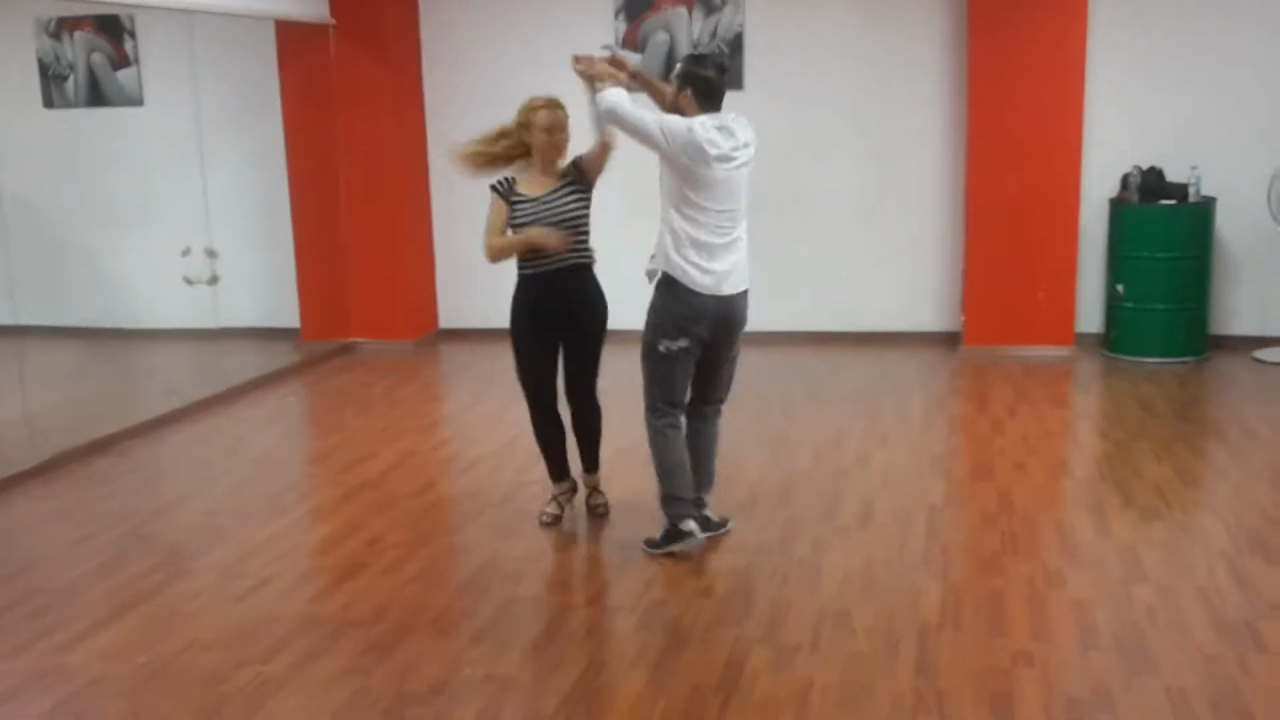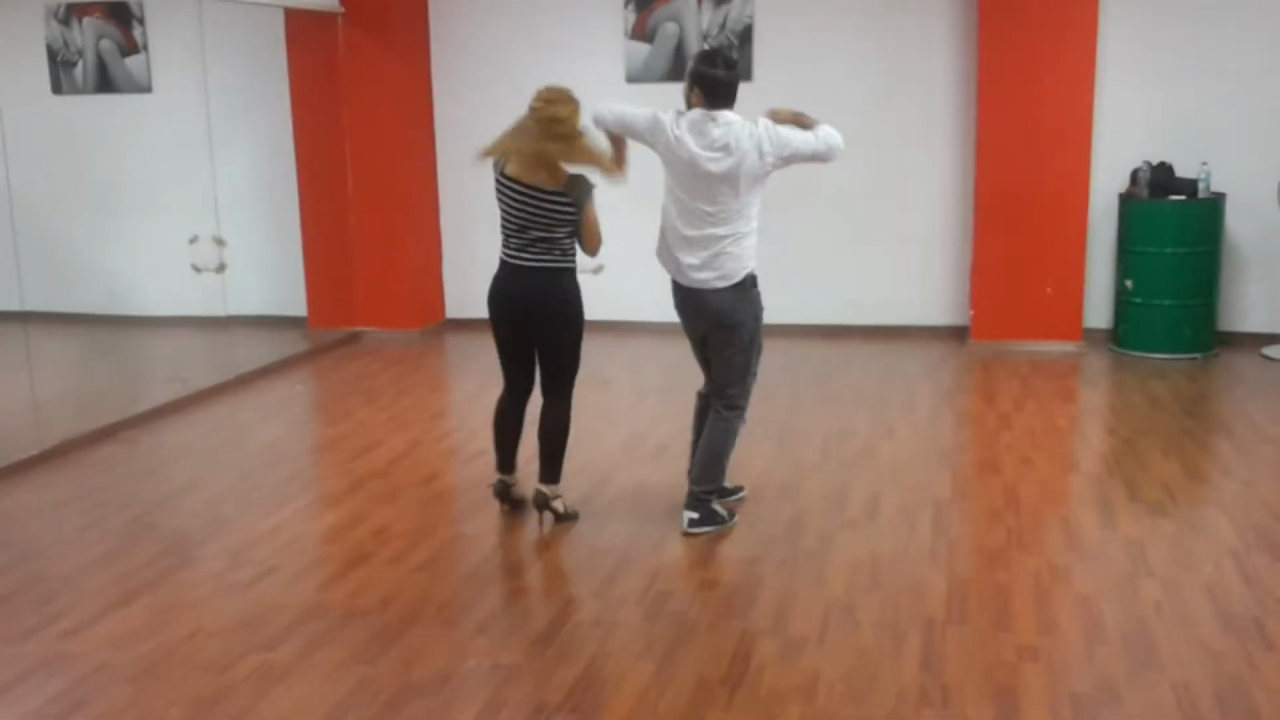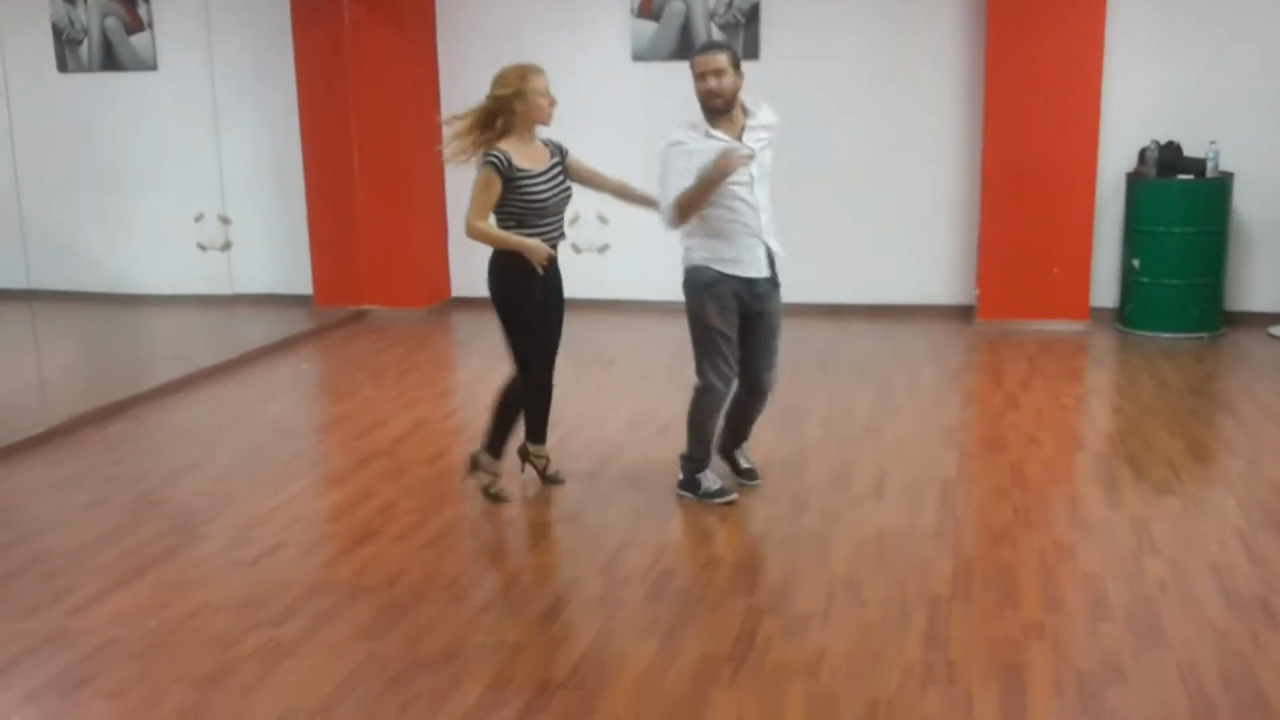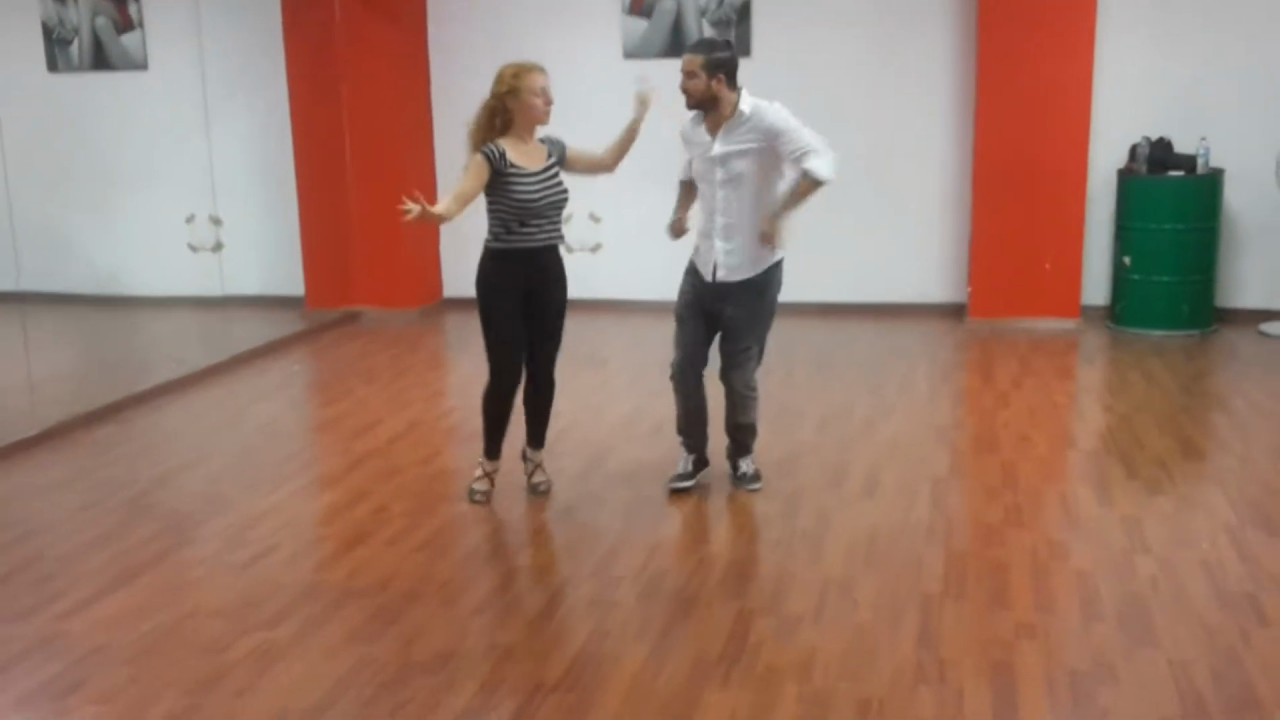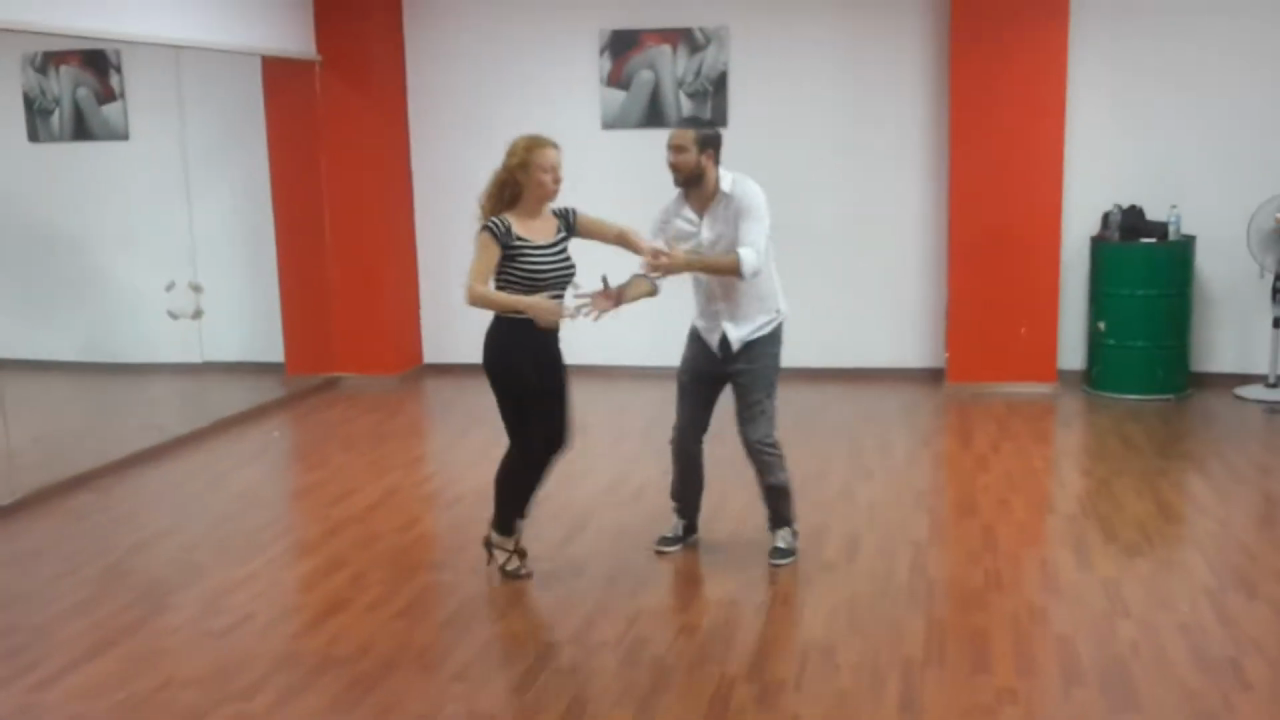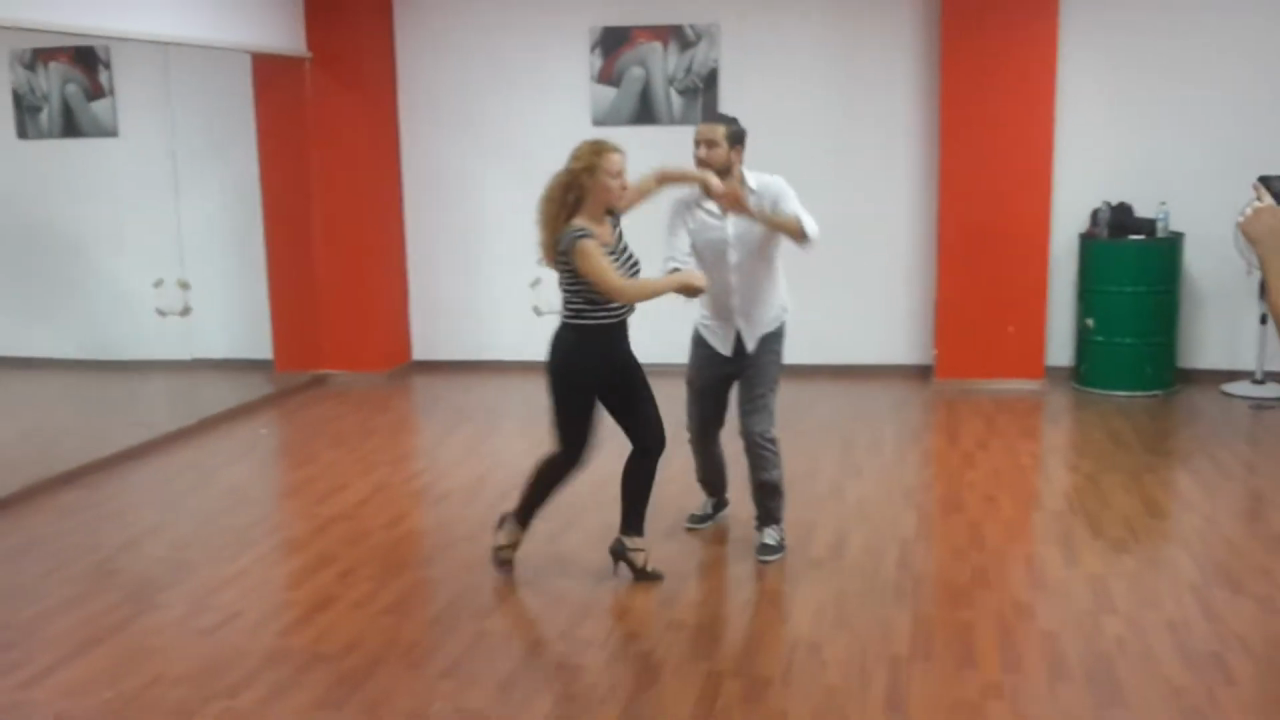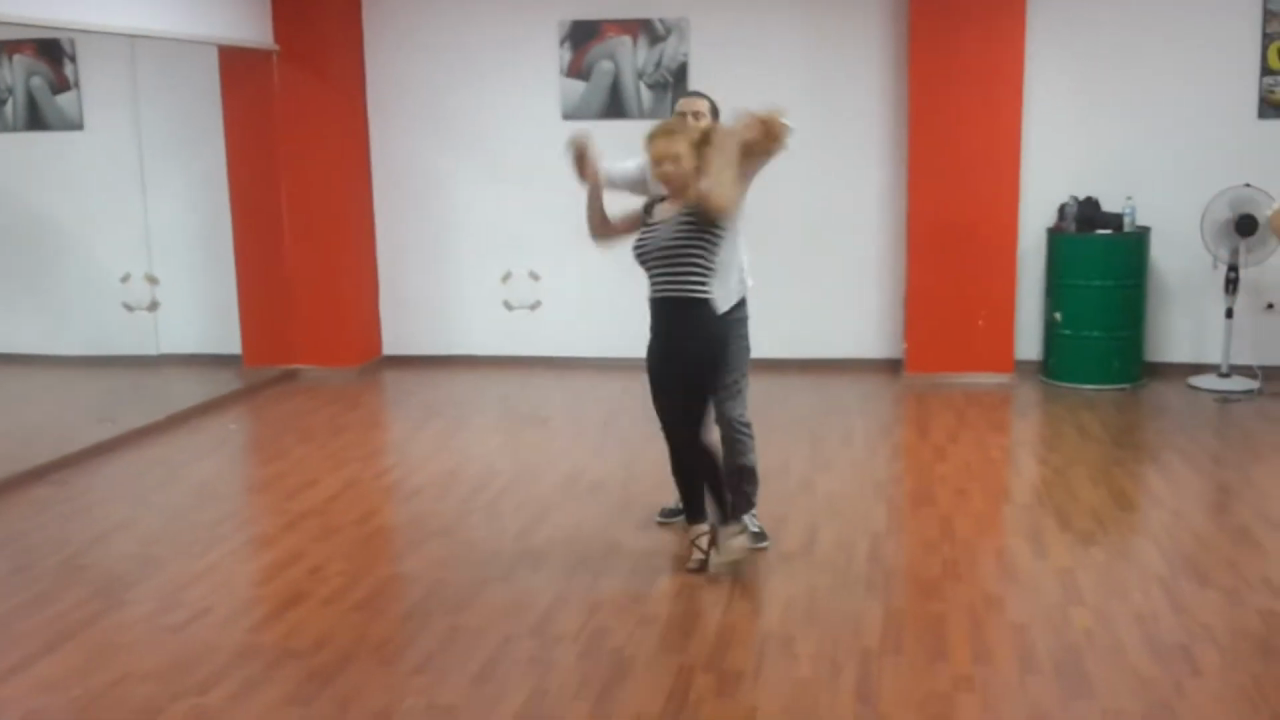
dt=0.4s
person 1, frame 1
left shoulder: (685, 138)
right shoulder: (741, 133)
left elbow: (614, 108)
right elbow: (685, 114)
left wrist: (603, 76)
right wrist: (637, 75)
left hip: (682, 293)
right hip: (732, 296)
left knee: (664, 410)
right knee: (708, 405)
left ankle: (681, 520)
right ankle: (698, 509)
person 1, frame 2
left shoulder: (670, 129)
right shoulder: (759, 137)
left elbow: (605, 117)
right elbow: (831, 143)
right wrist: (794, 118)
left hip: (685, 287)
right hip: (732, 289)
left knee: (714, 389)
right knee: (730, 401)
left ankle: (705, 486)
right ankle: (700, 503)
person 1, frame 3
left shoulder: (765, 117)
right shoulder: (684, 143)
right elbow: (675, 215)
right wrist: (712, 179)
left hip: (762, 271)
right hip: (712, 275)
left knee: (760, 378)
right knee: (716, 380)
left ankle: (733, 446)
right ankle: (694, 472)
person 1, frame 4
left shoulder: (767, 120)
right shoulder: (691, 130)
left elbow: (819, 162)
left wrist: (778, 214)
right wrist: (680, 211)
left hip: (753, 273)
right hip: (702, 271)
left knee: (739, 375)
right knee: (685, 368)
left ankle: (741, 455)
right ankle: (694, 454)
person 1, frame 5
left shoulder: (745, 194)
right shoulder: (671, 215)
left elbow: (750, 262)
right elbow: (651, 274)
left wrist: (689, 262)
right wrist: (617, 296)
left hip: (757, 333)
right hip: (707, 334)
left knee: (758, 437)
right knee: (685, 436)
left ankle: (782, 527)
right ankle: (686, 520)
person 1, frame 6
left shoulder: (771, 190)
right shoulder: (685, 206)
left elbow: (807, 232)
right elbow: (679, 264)
left wrist: (752, 211)
left hip: (763, 332)
right hip: (712, 334)
left knee: (758, 432)
right knee: (702, 429)
left ankle: (771, 524)
right ankle: (715, 497)
person 1, frame 7
right shoulder: (656, 170)
left elbow: (768, 142)
right elbow: (607, 175)
right wrist: (587, 166)
left hip: (723, 307)
left knee: (732, 415)
left ankle: (745, 508)
person 2, frame 1
left shoulder: (580, 174)
right shoulder: (507, 187)
left elbow: (607, 140)
right elbow: (492, 250)
right wrist: (529, 236)
left hip: (582, 295)
right hip: (533, 300)
left knee: (582, 395)
right knee: (540, 400)
left ankle: (592, 480)
right ankle: (561, 485)
person 2, frame 2
left shoulder: (505, 167)
right shoulder: (576, 187)
right elbow: (591, 247)
left hip: (509, 289)
right hip: (558, 294)
left knee: (517, 386)
right knee: (558, 392)
left ankle: (505, 479)
right ankle: (548, 489)
person 2, frame 3
left shoulder: (553, 152)
right shoulder: (498, 160)
left elbow: (604, 183)
right elbow: (474, 225)
left wrist: (659, 204)
right wrist: (523, 243)
left hip: (544, 272)
right hip: (513, 276)
left knee: (539, 366)
right knee: (532, 370)
left ankle: (535, 447)
right ankle: (487, 459)
person 2, frame 4
left shoulder: (552, 151)
right shoulder: (491, 154)
left elbow: (605, 163)
right elbow: (457, 201)
left wrist: (636, 120)
right wrist: (434, 212)
left hip: (548, 270)
right hip: (502, 272)
left knee: (543, 370)
right knee: (506, 372)
left ankle: (533, 455)
right ankle: (489, 462)
person 2, frame 5
left shoulder: (564, 220)
right shoulder: (499, 228)
left elbow: (617, 233)
right elbow: (475, 292)
left wrist: (651, 253)
right wrist: (525, 303)
left hip: (546, 345)
right hip: (510, 346)
left knee: (551, 439)
right knee: (527, 443)
left ankle: (507, 522)
right ankle: (503, 538)
person 2, frame 6
left shoulder: (609, 215)
right shoulder: (578, 236)
left elbow: (656, 179)
right elbow: (621, 291)
left wrist: (700, 177)
right wrist: (680, 280)
left hip: (612, 349)
right hip: (578, 353)
left knee: (651, 440)
right knee: (572, 453)
left ankle: (630, 541)
right ankle: (515, 524)
person 2, frame 7
left shoulder: (709, 207)
right shoulder: (653, 210)
left elbow: (727, 193)
right elbow: (602, 231)
left wrist: (732, 140)
right wrist: (594, 183)
left hip: (694, 332)
right hip: (670, 334)
left knee: (684, 436)
right knee: (682, 434)
left ankle: (728, 524)
right ankle: (709, 526)
